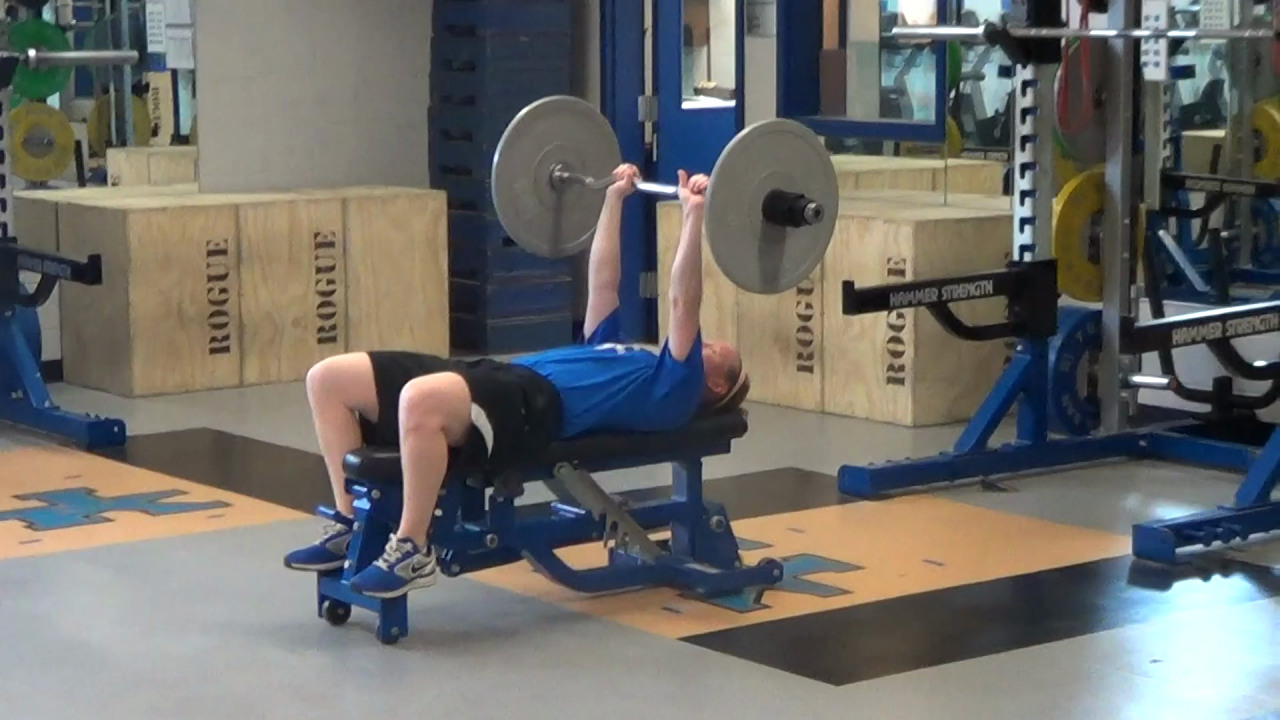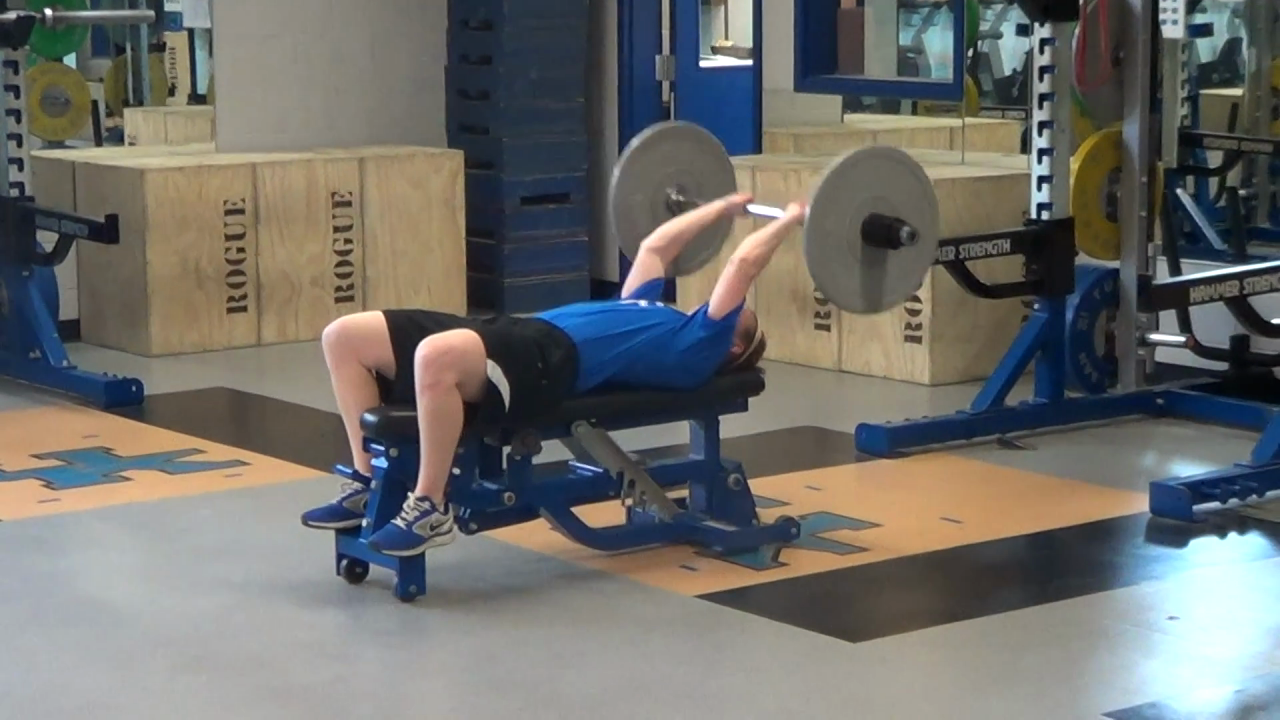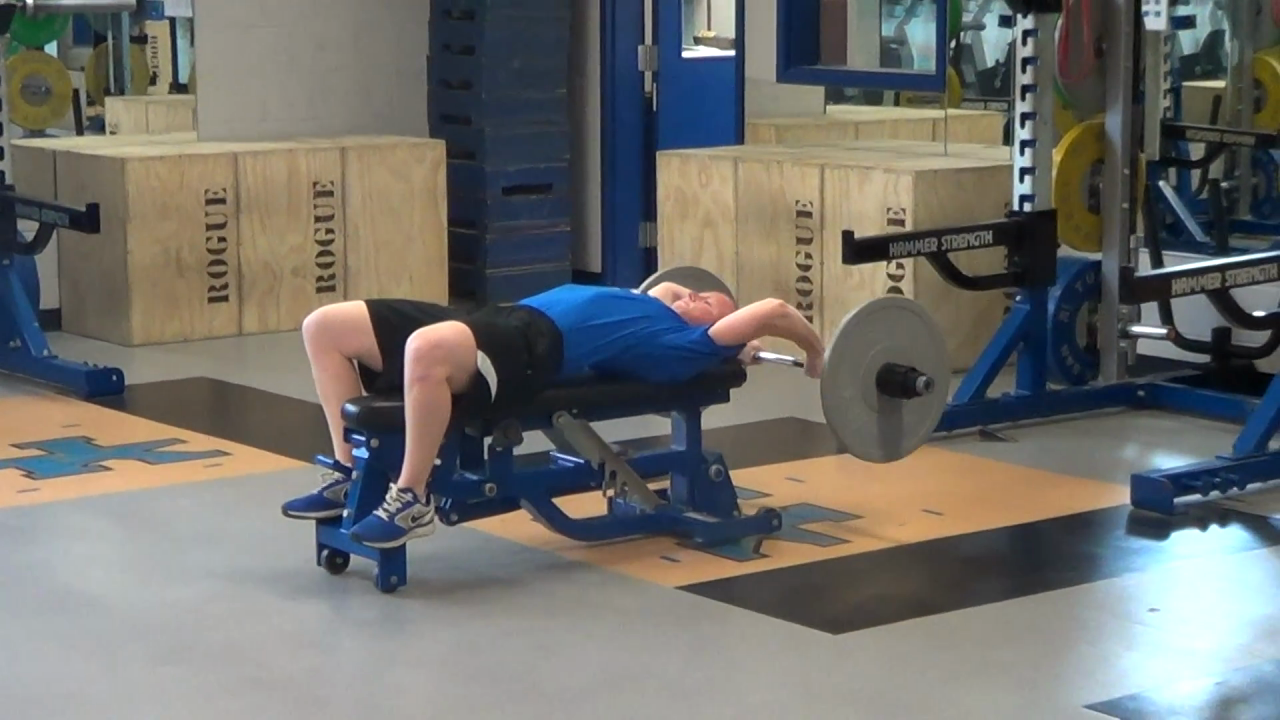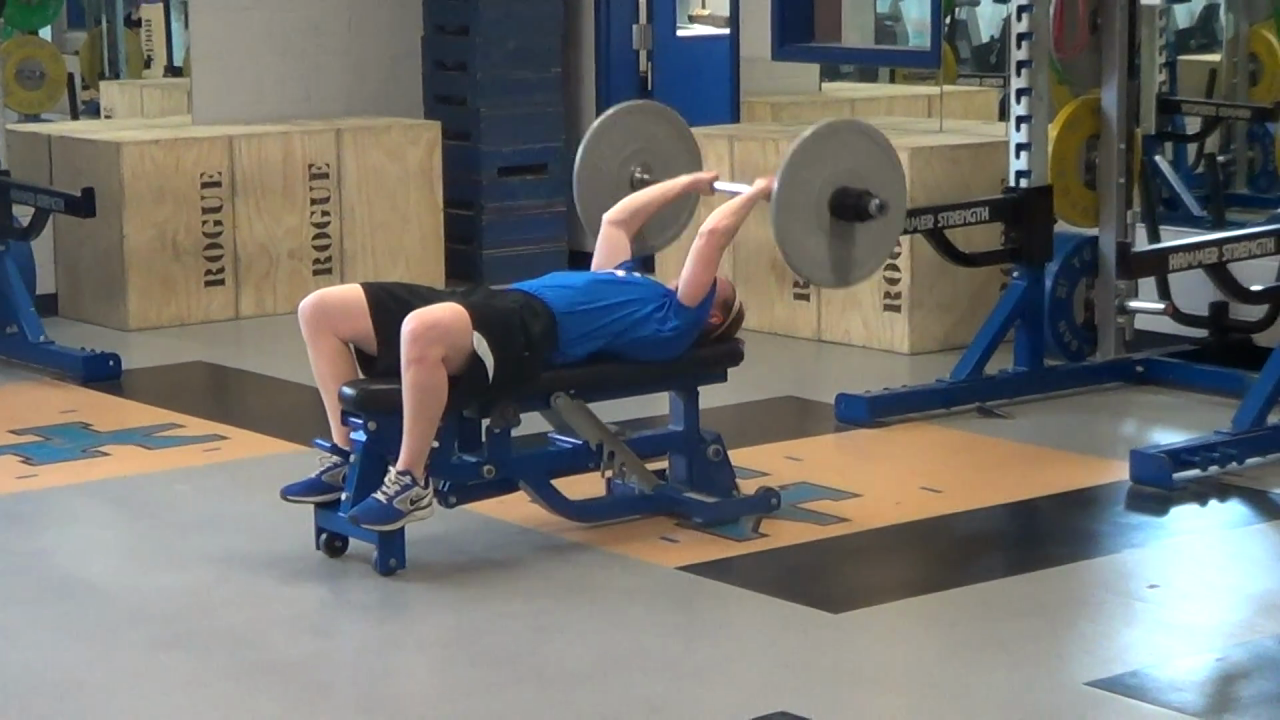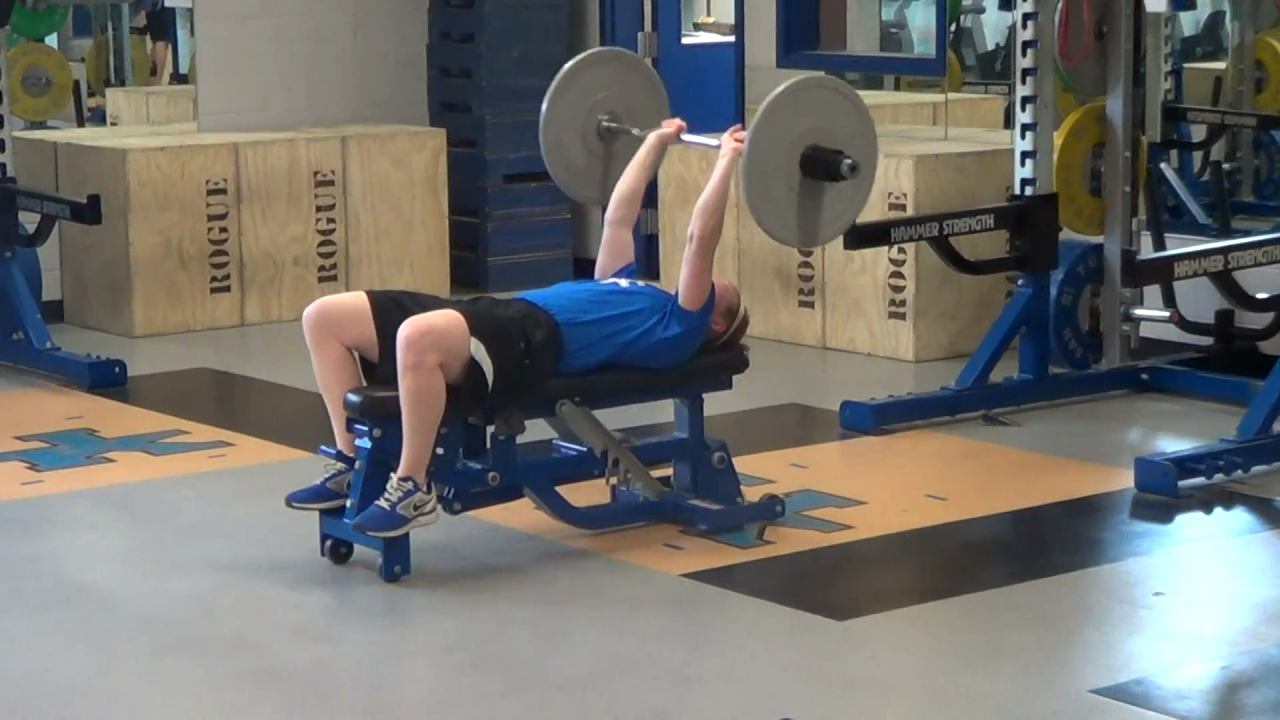
dt=1s
person 1, frame 1
left shoulder: (675, 390)
right shoulder: (624, 358)
left elbow: (684, 303)
right elbow: (603, 283)
left wrist: (694, 214)
right wrist: (614, 198)
left hip: (535, 407)
right hip: (497, 376)
left knee: (422, 401)
right knee: (327, 378)
left ankle: (412, 551)
right ankle: (350, 524)
person 1, frame 2
left shoulder: (698, 348)
right shoulder: (651, 314)
left elbow: (743, 265)
right elbow: (653, 248)
left wrist: (790, 220)
right wrist: (724, 205)
left hip: (551, 358)
right hip: (518, 332)
left knee: (436, 357)
right knee: (343, 336)
left ankle: (430, 509)
right ankle: (368, 484)
person 1, frame 3
left shoulder: (687, 345)
right shoulder: (657, 317)
left elbow: (771, 310)
right elbow: (665, 287)
left wrist: (817, 351)
left hip: (538, 344)
right hip: (502, 319)
left knee: (426, 350)
right knee: (324, 326)
left ankle: (411, 498)
right ankle: (349, 473)
person 1, frame 4
left shoulder: (679, 320)
right shoulder: (632, 288)
left elbow: (712, 237)
right elbow: (616, 221)
left wrist: (758, 192)
right wrist: (691, 182)
left hip: (533, 330)
left knee: (420, 328)
right knee: (320, 309)
left ankle: (408, 482)
right ankle: (346, 458)
person 1, frame 5
left shoulder: (679, 330)
right shoulder: (628, 291)
left elbow: (701, 240)
right elbow: (617, 218)
left wrist: (727, 160)
right wrist: (655, 143)
left hip: (534, 340)
right hip: (499, 314)
left knee: (418, 339)
right knee: (323, 317)
left ankle: (413, 490)
right ankle: (351, 465)
